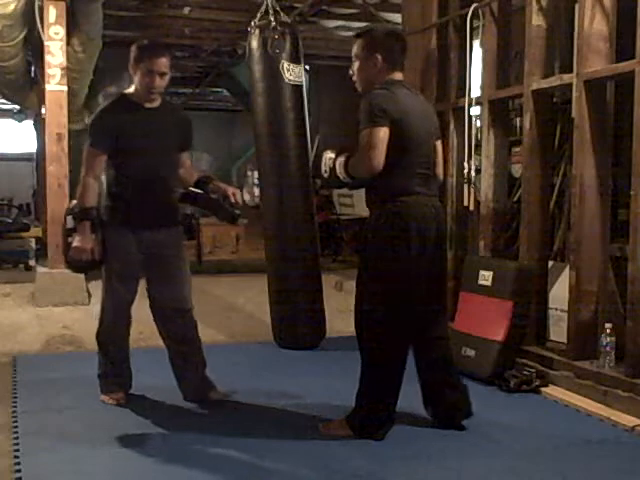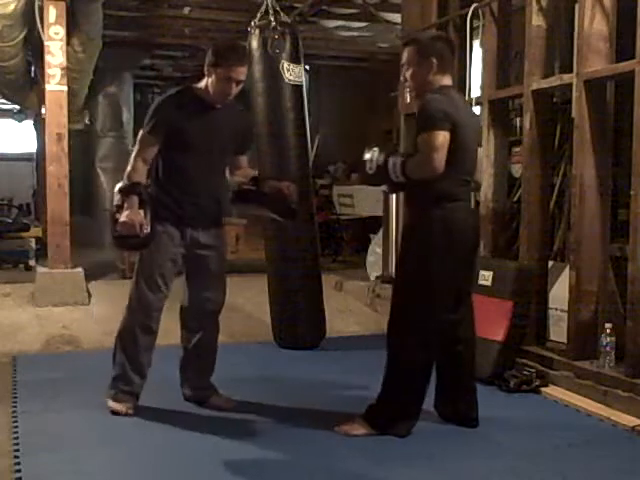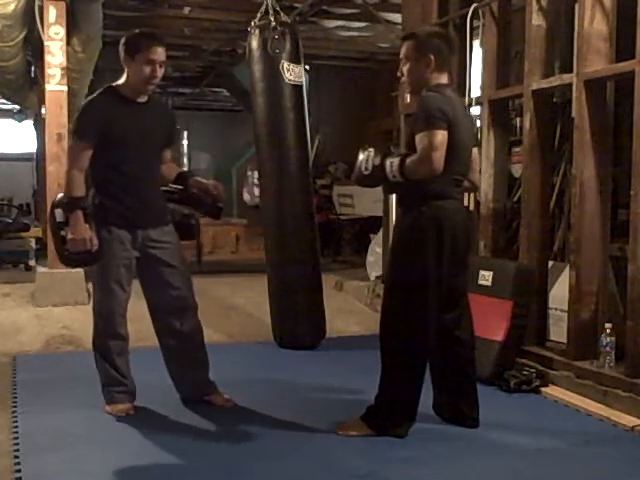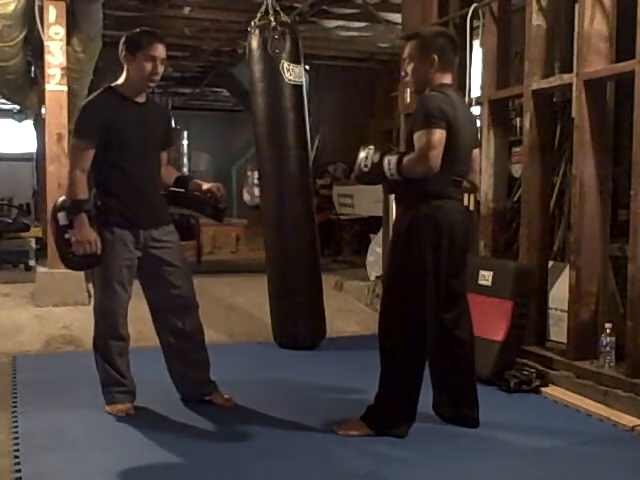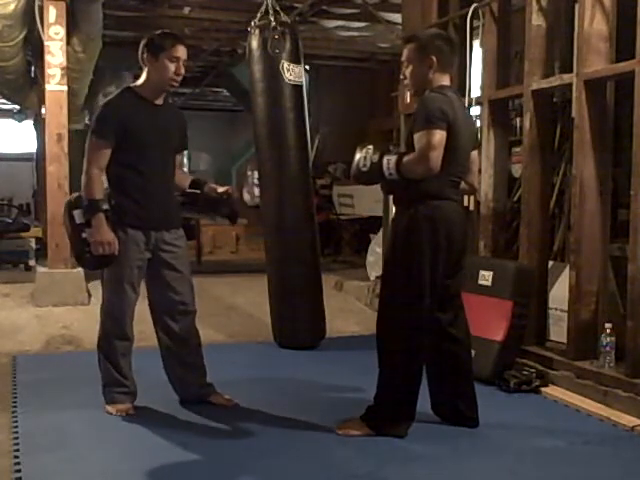
dt=1s
person 1, frame 1
left shoulder: (378, 100)
right shoulder: (422, 105)
left elbow: (371, 162)
left wrist: (337, 166)
left hip: (397, 218)
right hip: (429, 213)
left knee: (381, 320)
right knee: (428, 316)
left ankle: (369, 419)
right ankle: (450, 404)
person 1, frame 2
left shoulder: (434, 105)
right shoulder: (465, 110)
left elbow: (431, 163)
left wrist: (390, 167)
left hip: (435, 220)
right hip: (461, 217)
left knee: (413, 319)
right knee: (454, 315)
left ankle: (390, 416)
right ankle: (459, 406)
person 1, frame 3
left shoulder: (430, 103)
right shoulder: (459, 107)
left elbow: (430, 162)
left wrist: (382, 168)
left hip: (427, 219)
right hip: (454, 216)
left knee: (405, 319)
right knee: (450, 315)
left ankle: (388, 416)
right ankle: (460, 406)
person 1, frame 4
left shoulder: (431, 102)
right shoulder: (463, 109)
left elbow: (426, 160)
left wrist: (382, 165)
left hip: (427, 218)
right hip: (454, 215)
left knee: (405, 318)
right knee: (450, 314)
left ankle: (389, 416)
right ankle: (460, 406)
person 1, frame 5
left shoulder: (432, 103)
right shoulder: (461, 110)
left elbow: (427, 161)
left wrist: (383, 166)
left hip: (424, 218)
right hip: (450, 216)
left knee: (402, 318)
right knee: (445, 314)
left ankle: (387, 416)
right ankle: (458, 406)
person 2, frame 1
left shoulder: (176, 119)
right shoulder: (110, 117)
right elbow: (92, 176)
left wrist: (211, 184)
right wrist: (84, 229)
left hip: (167, 227)
right hip: (122, 229)
left knee: (177, 307)
right knee: (116, 309)
left ankle: (196, 384)
right ankle: (114, 383)
person 2, frame 2
left shoulder: (238, 119)
right shoulder: (172, 107)
left elbow: (239, 170)
right elbow: (141, 159)
left wrist: (266, 184)
right wrist: (132, 205)
left hip: (210, 227)
right hip: (165, 223)
left knee: (206, 307)
right knee: (146, 304)
left ankle: (198, 386)
right ankle: (124, 389)
person 2, frame 3
left shoulder: (162, 113)
right shoulder: (99, 108)
right elbow: (77, 169)
left wrist: (192, 181)
right wrist: (77, 220)
left hip: (158, 225)
right hip: (112, 227)
left knee: (180, 305)
right knee: (111, 312)
left ankle: (198, 386)
right ankle: (118, 393)
person 2, frame 4
left shoulder: (159, 114)
right shoulder: (99, 108)
right elbow: (79, 170)
left wrist: (193, 184)
right wrist: (81, 221)
left hip: (158, 226)
right hip: (114, 228)
left knee: (181, 306)
right knee: (111, 313)
left ankle: (198, 385)
right ankle: (118, 392)
person 2, frame 5
left shoulder: (175, 117)
right shoulder: (117, 109)
right elbow: (94, 170)
left wrist: (204, 187)
right wrist: (98, 221)
left hip: (169, 229)
right hip: (126, 228)
left knee: (180, 310)
right knee: (118, 313)
left ankle: (195, 387)
right ankle: (118, 392)
